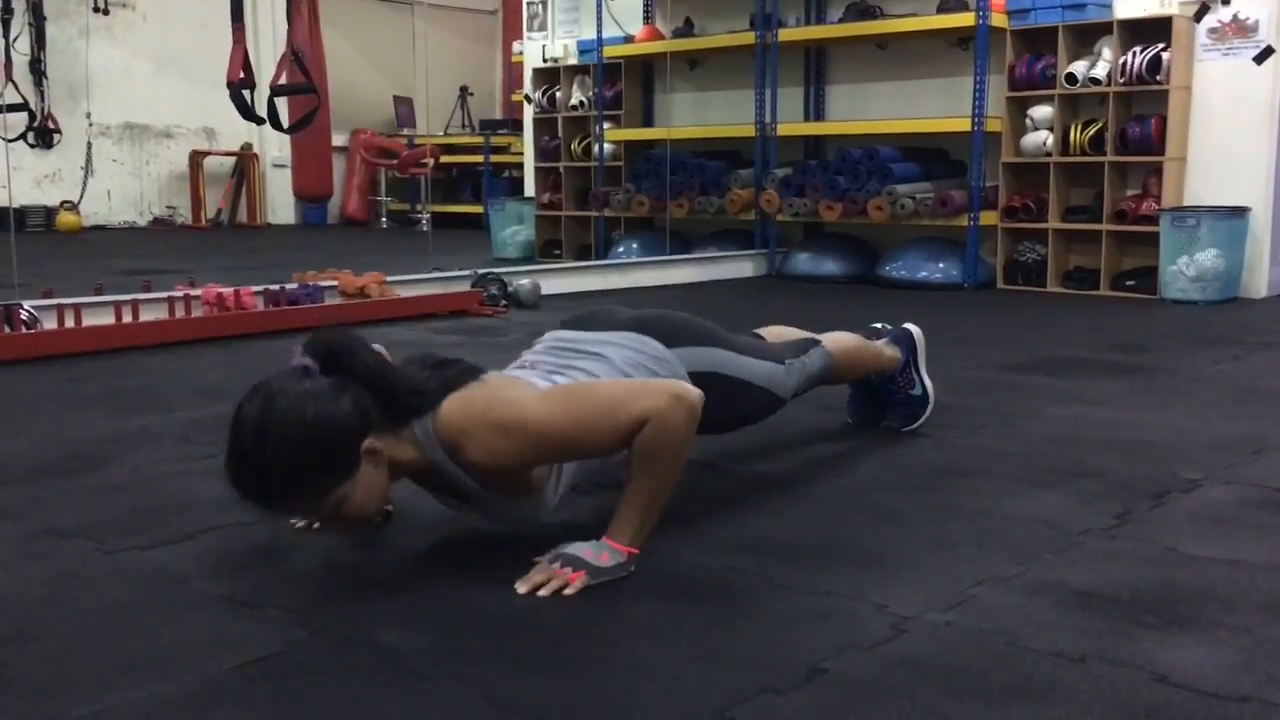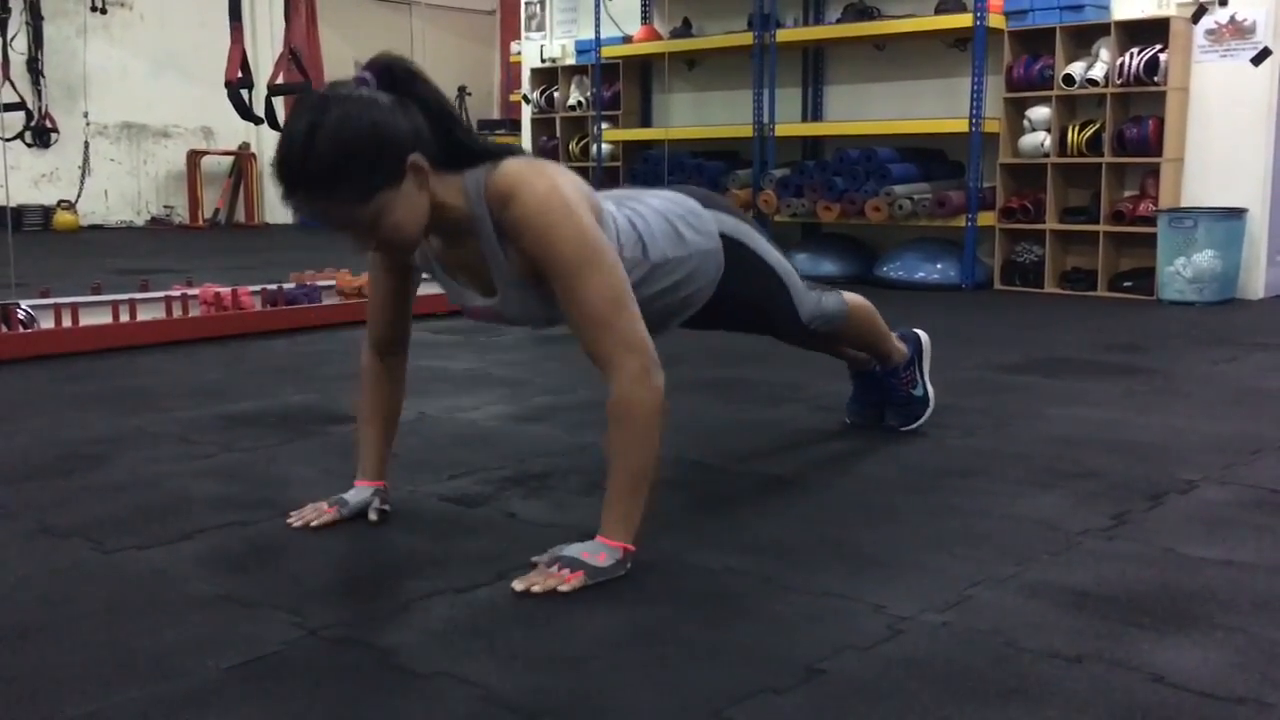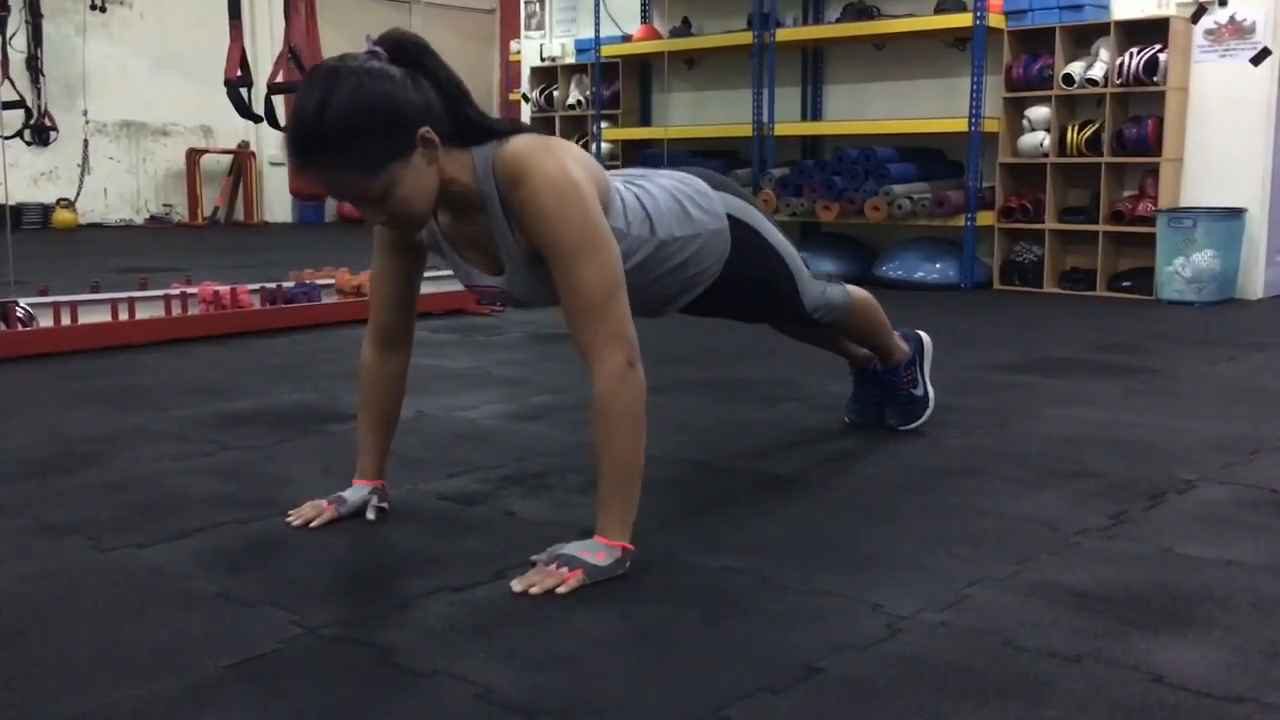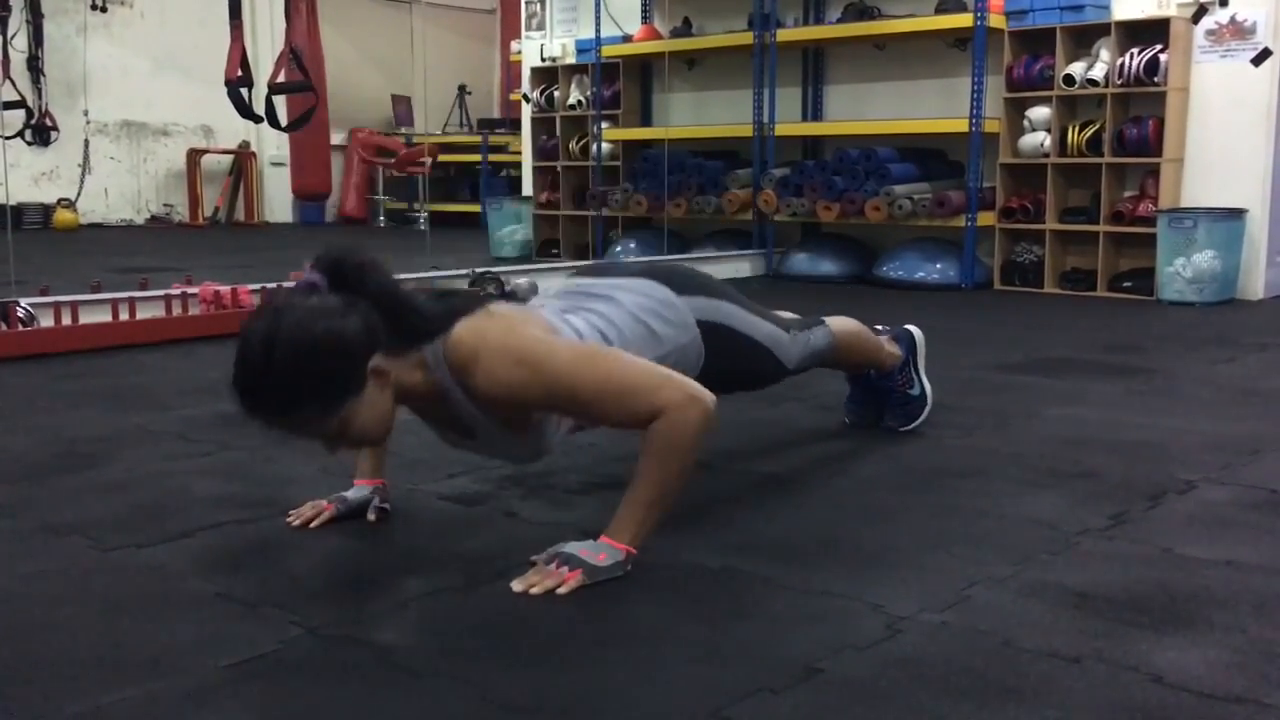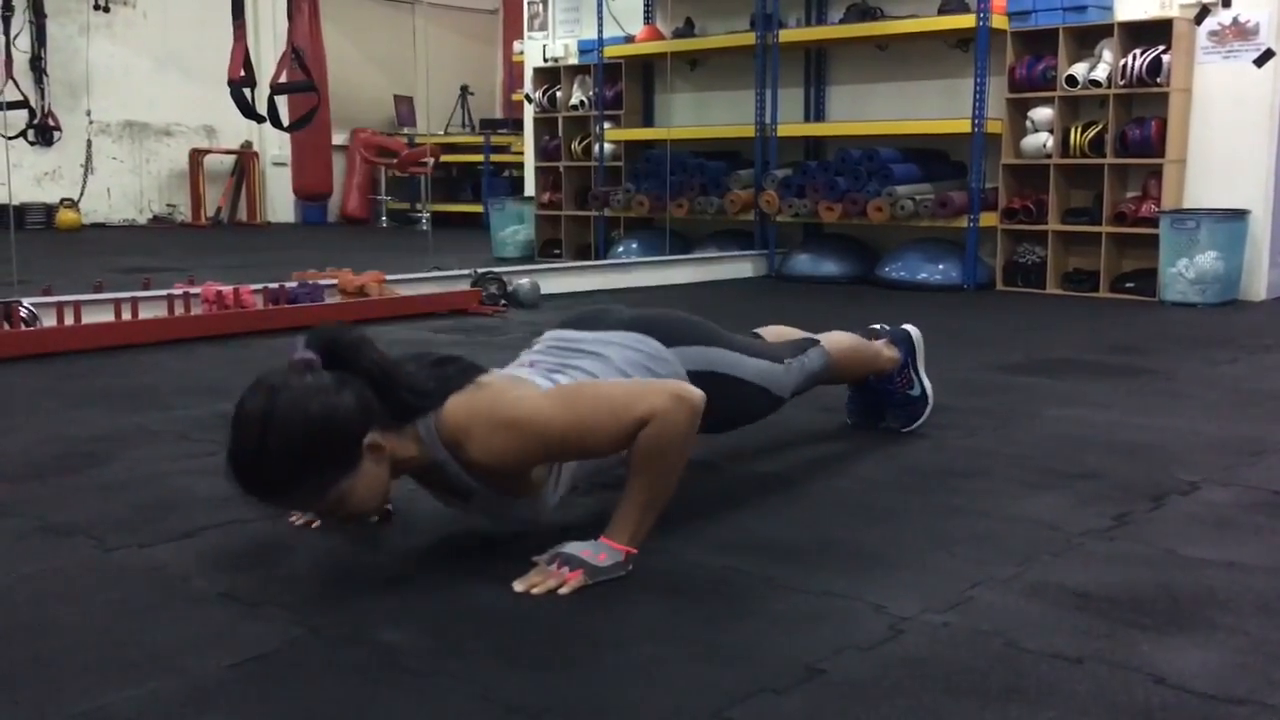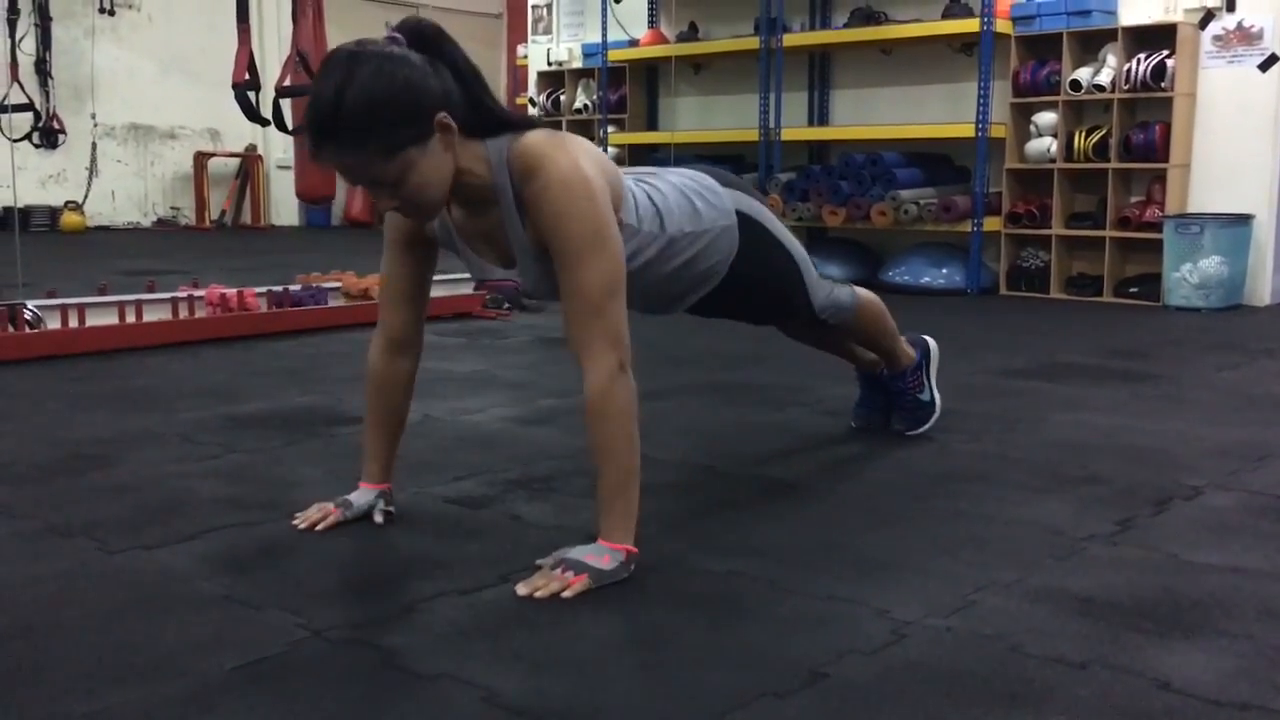
dt=0.4s
person 1, frame 1
left shoulder: (480, 433)
right shoulder: (369, 405)
left elbow: (678, 403)
right elbow: (363, 349)
left wrist: (619, 546)
right wrist: (364, 501)
left hip: (667, 365)
right hip: (584, 348)
left knee: (790, 373)
right knee: (762, 349)
left ankle: (891, 352)
right ankle: (879, 350)
person 1, frame 2
left shoulder: (532, 204)
right shoulder: (405, 207)
left elbow: (635, 374)
right elbow: (384, 350)
left wrist: (614, 542)
right wrist: (369, 480)
left hip: (700, 246)
right hip: (627, 238)
left knee: (810, 315)
right knee: (795, 330)
left ankle: (901, 359)
right ankle: (867, 373)
person 1, frame 3
left shoulder: (541, 179)
right shoulder: (408, 194)
left elbow: (616, 364)
right elbow: (385, 343)
left wrist: (611, 542)
right wrist: (367, 482)
left hip: (709, 231)
right hip: (654, 260)
left knee: (811, 307)
right knee: (791, 323)
left ankle: (901, 355)
right ankle: (867, 367)
person 1, frame 4
left shoulder: (493, 358)
right shoulder: (376, 342)
left elbow: (689, 406)
left wrist: (614, 546)
right wrist: (367, 481)
left hip: (678, 323)
right hip: (594, 303)
left knee: (800, 351)
right knee: (781, 334)
left ankle: (892, 350)
right ankle: (874, 339)
person 1, frame 5
left shoulder: (481, 433)
right shoulder: (370, 396)
left elbow: (680, 404)
left wrist: (617, 545)
right wrist: (360, 499)
left hip: (666, 364)
right hip: (583, 348)
left knee: (788, 373)
right knee: (762, 349)
left ankle: (890, 352)
right ankle: (874, 348)
person 1, frame 6
left shoulder: (554, 174)
right shoulder: (420, 194)
left elbow: (607, 366)
right elbow: (394, 343)
left wrist: (615, 546)
right wrist: (372, 485)
left hip: (719, 229)
right hip: (651, 259)
left knee: (818, 309)
right knee: (794, 327)
left ankle: (908, 362)
right ankle: (875, 375)
